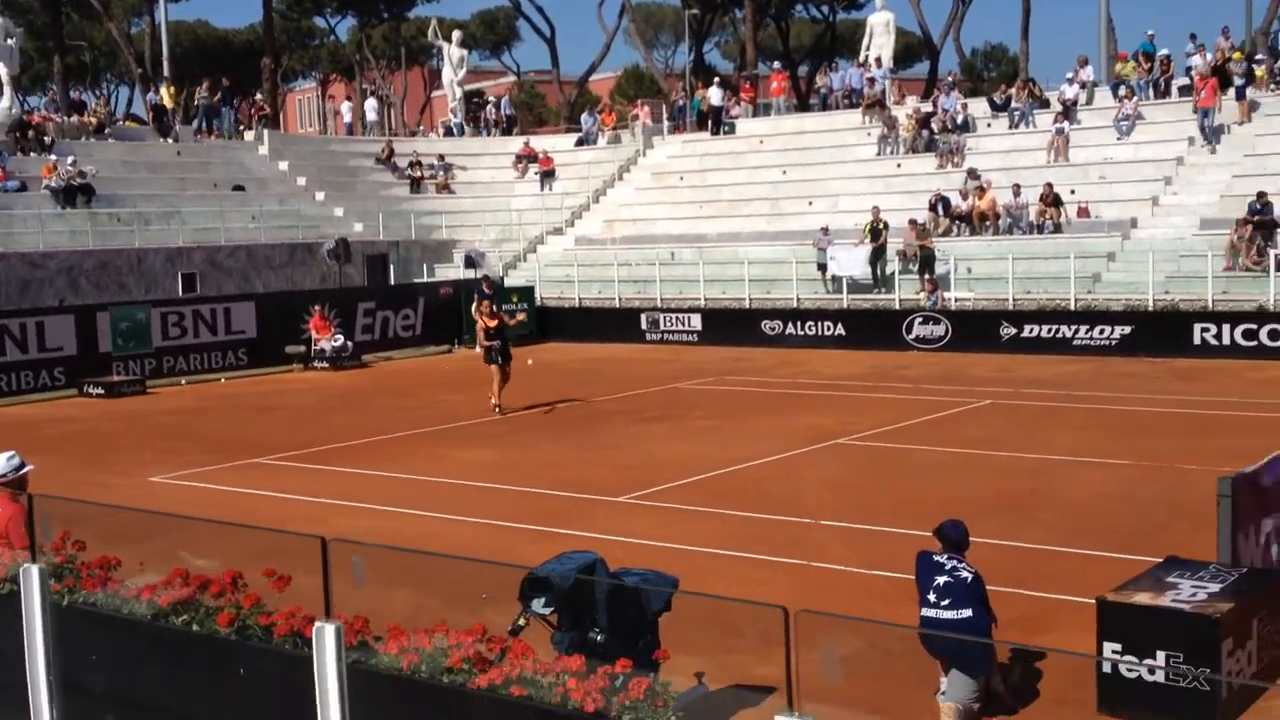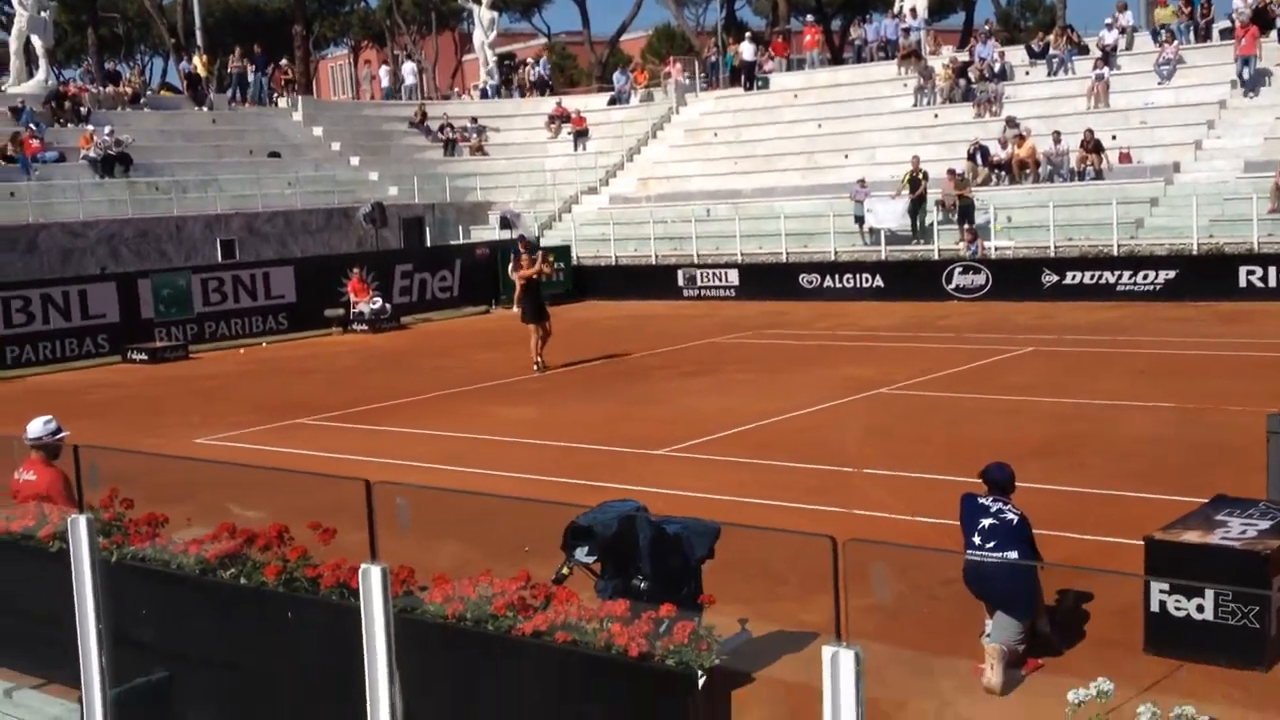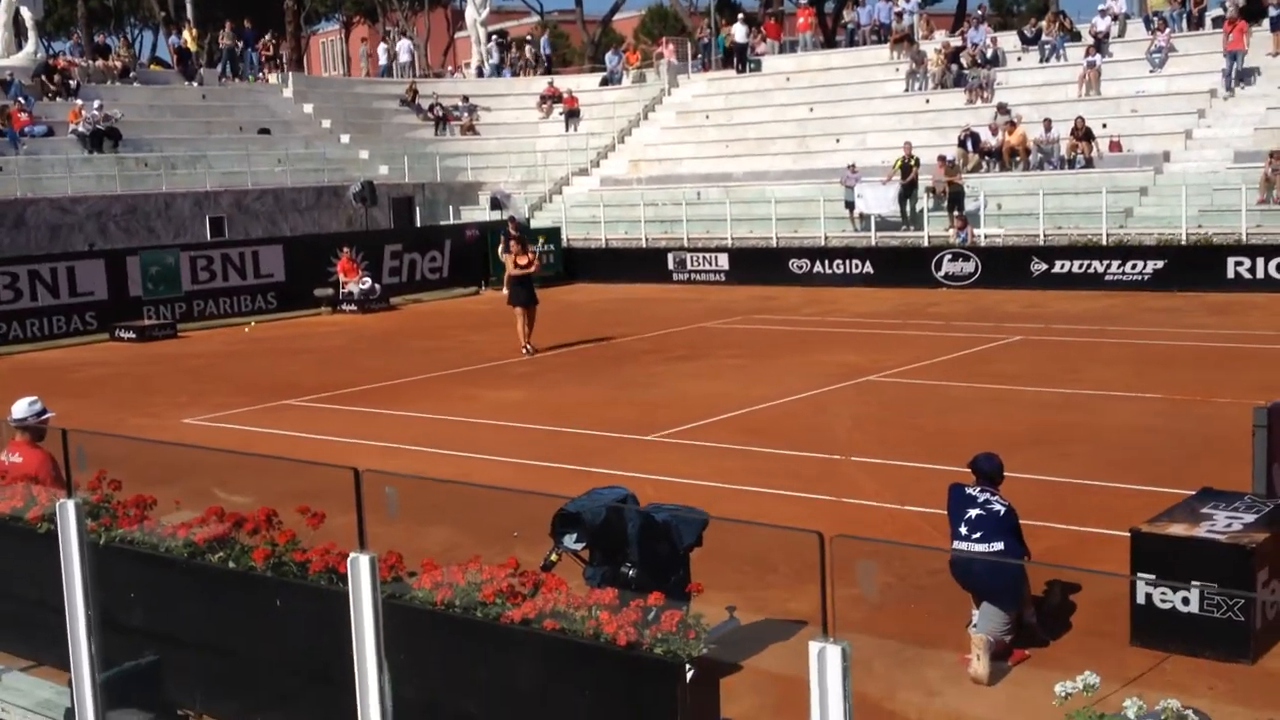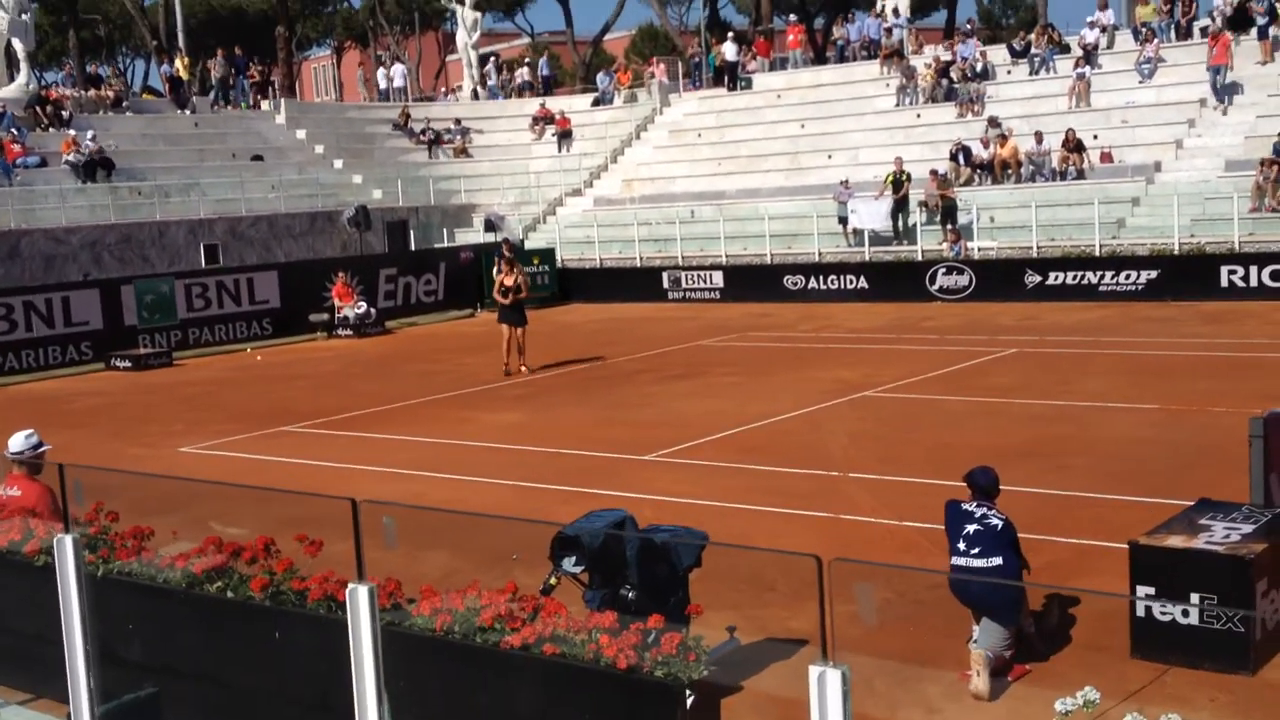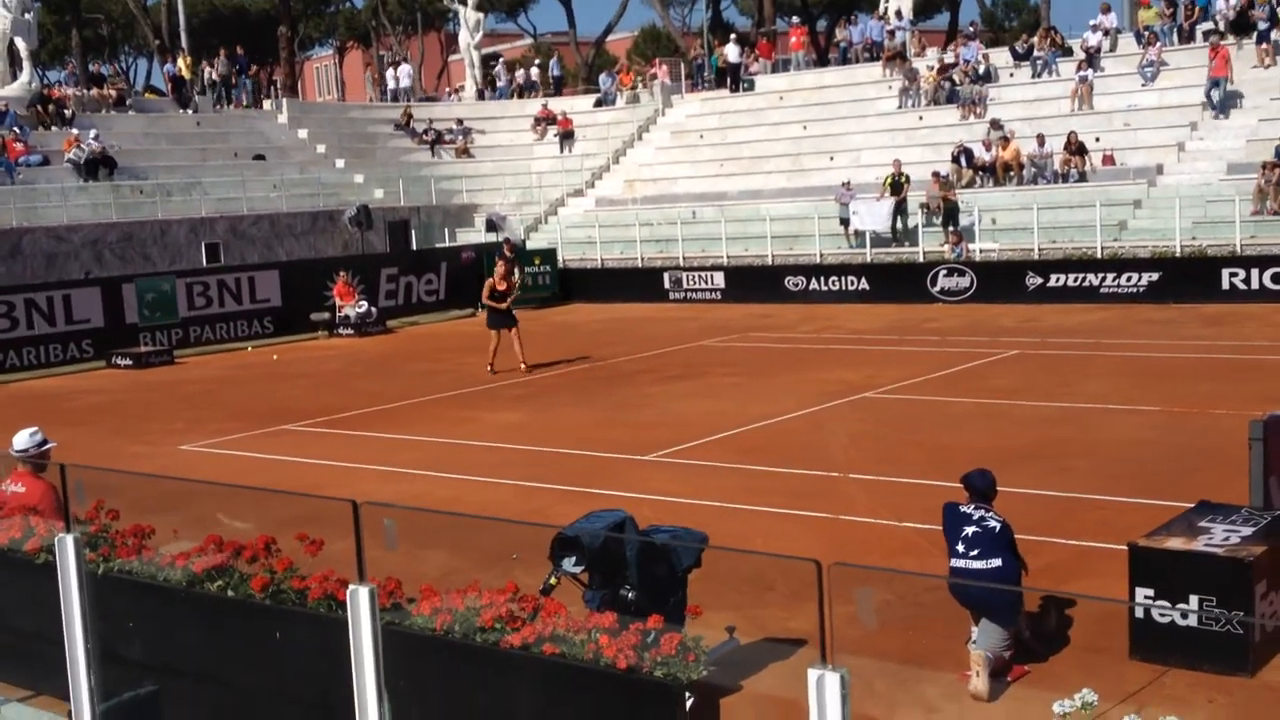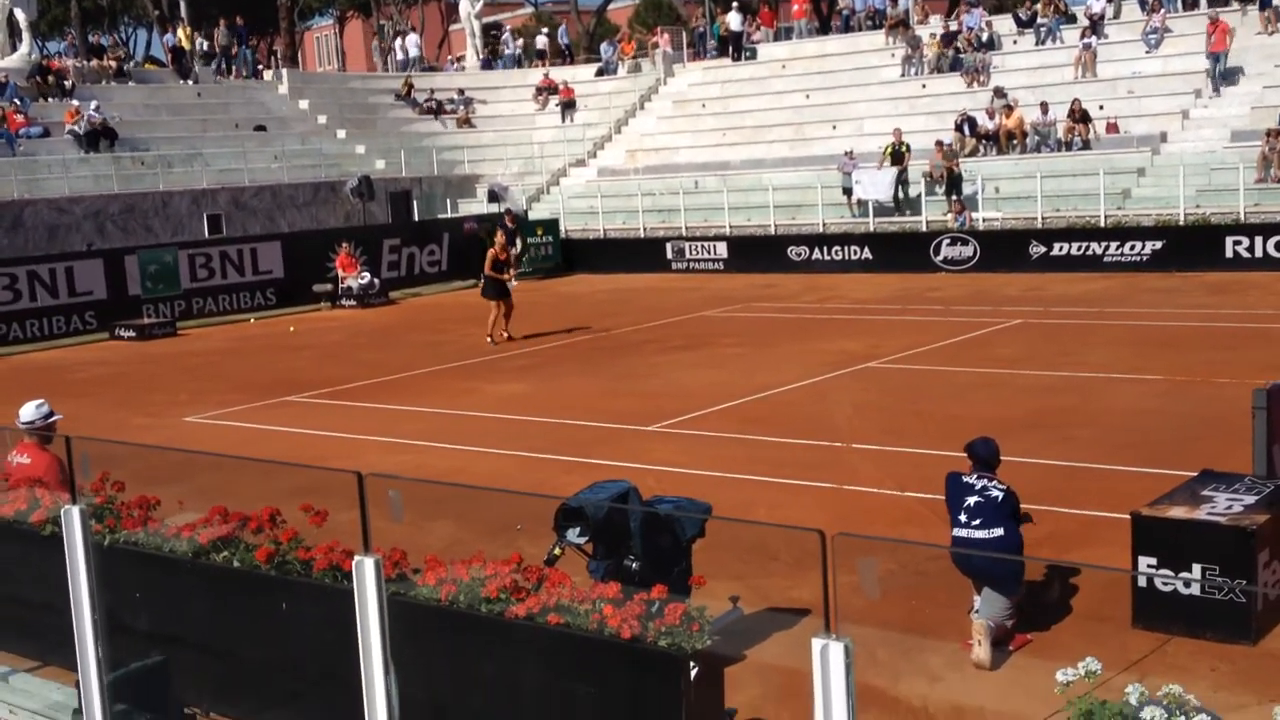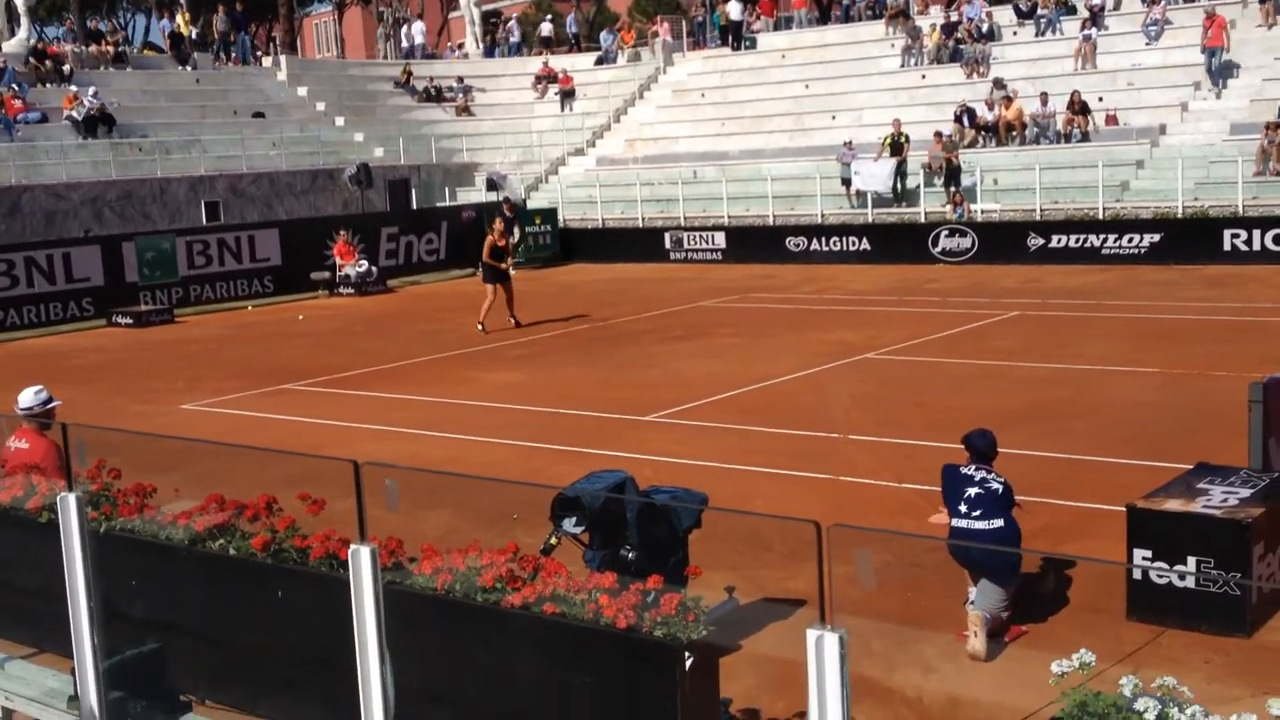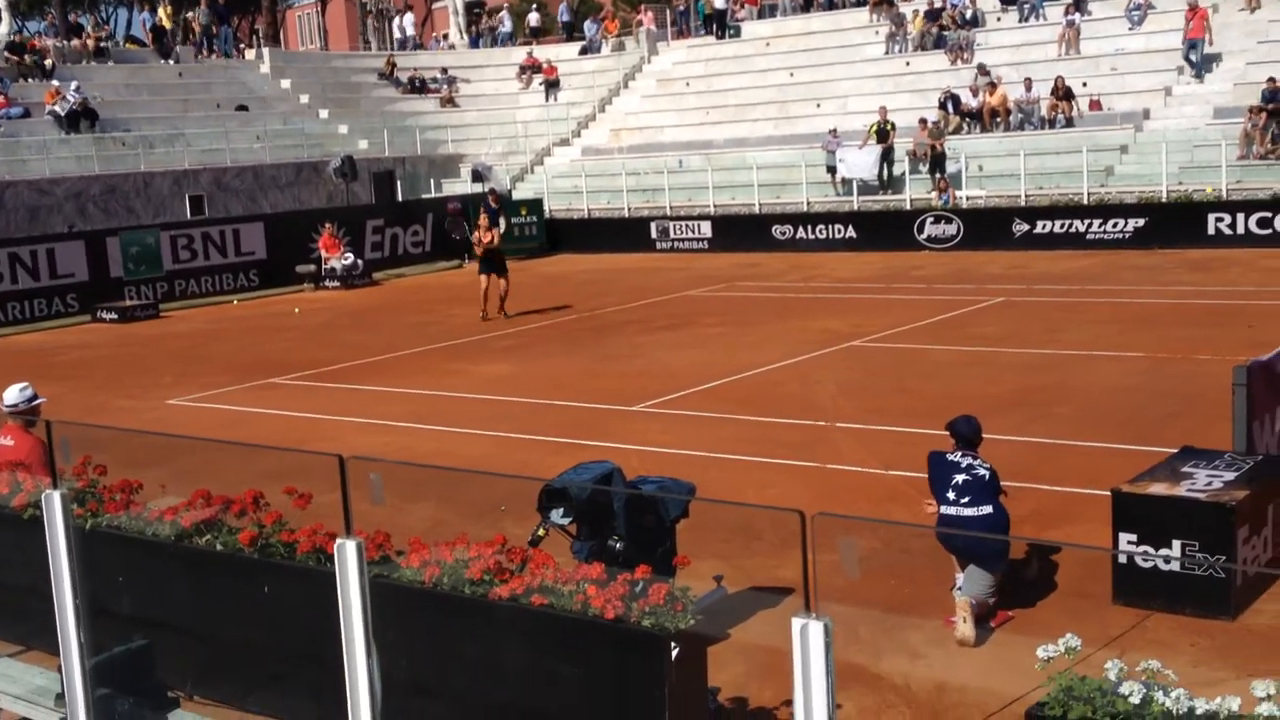
dt=0.3s
person 1, frame 1
left shoulder: (924, 559)
right shoulder: (973, 576)
right elbow: (985, 612)
right wrist: (991, 618)
left hip: (932, 635)
right hip: (967, 633)
left ankle: (948, 687)
person 1, frame 2
left shoulder: (968, 502)
right shoulder: (1019, 518)
right elbow: (1033, 556)
right wrist: (1038, 564)
left hip: (977, 577)
right hip: (1012, 577)
left ankle: (993, 633)
right ankle: (1000, 647)
person 1, frame 3
left shoulder: (956, 492)
right shoulder: (1006, 509)
right elbow: (1020, 548)
right wrist: (1023, 553)
left hip: (963, 569)
right hip: (998, 570)
left ankle: (979, 624)
right ankle: (988, 638)
person 1, frame 4
left shoulder: (953, 508)
right shoulder: (1004, 522)
right elbow: (1017, 560)
right wrist: (1022, 564)
left hip: (962, 585)
right hip: (998, 585)
left ankle: (980, 638)
right ankle: (987, 654)
person 1, frame 5
left shoulder: (950, 511)
right shoulder: (1002, 525)
right elbow: (1014, 561)
right wrist: (1020, 579)
left hip: (961, 586)
right hip: (998, 588)
left ankle: (978, 640)
right ankle: (987, 657)
person 1, frame 6
left shoulder: (953, 480)
right shoulder: (1007, 493)
left hip: (963, 555)
right hip: (1001, 556)
right knee: (1000, 617)
left ankle: (980, 606)
right ankle: (988, 626)
person 1, frame 7
left shoulder: (950, 472)
right shoulder: (1004, 486)
left hip: (961, 546)
right hip: (1000, 549)
right knee: (995, 609)
left ankle: (975, 599)
right ankle: (985, 618)
person 1, frame 8
left shoulder: (936, 459)
right shoulder: (989, 471)
left hip: (950, 533)
right hip: (989, 536)
right knee: (981, 598)
left ankle: (962, 584)
right ankle: (970, 603)
